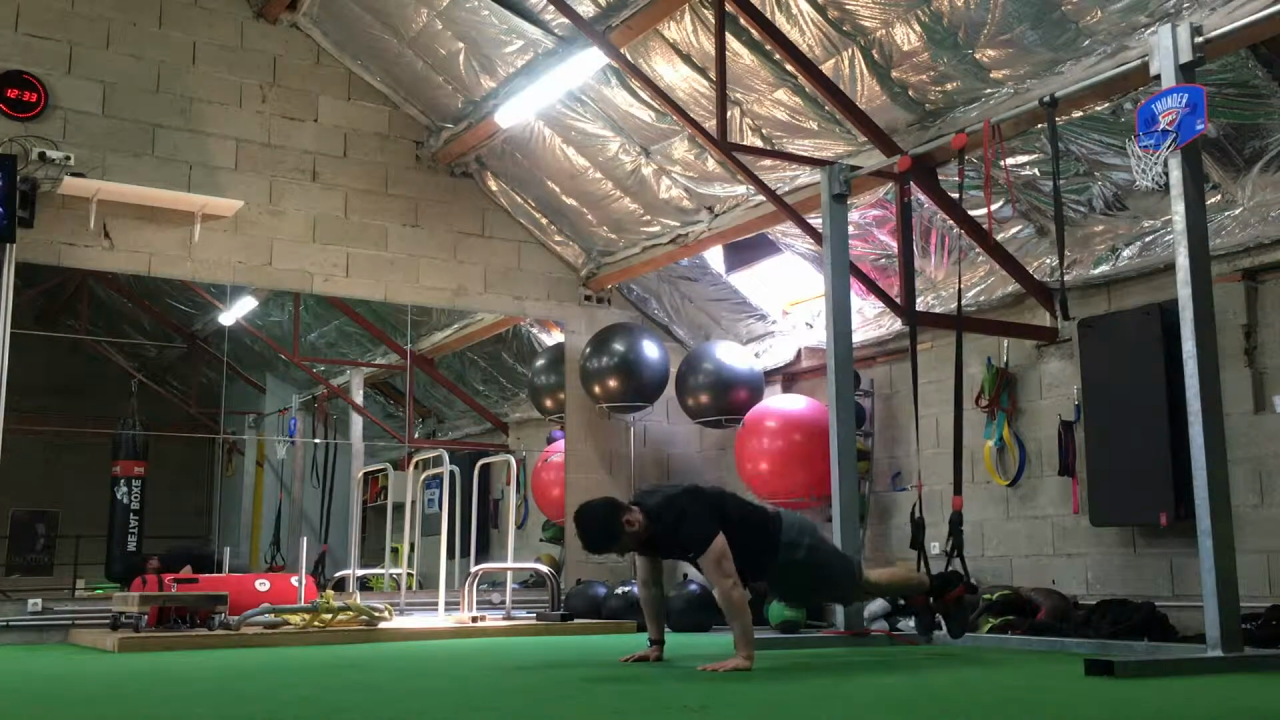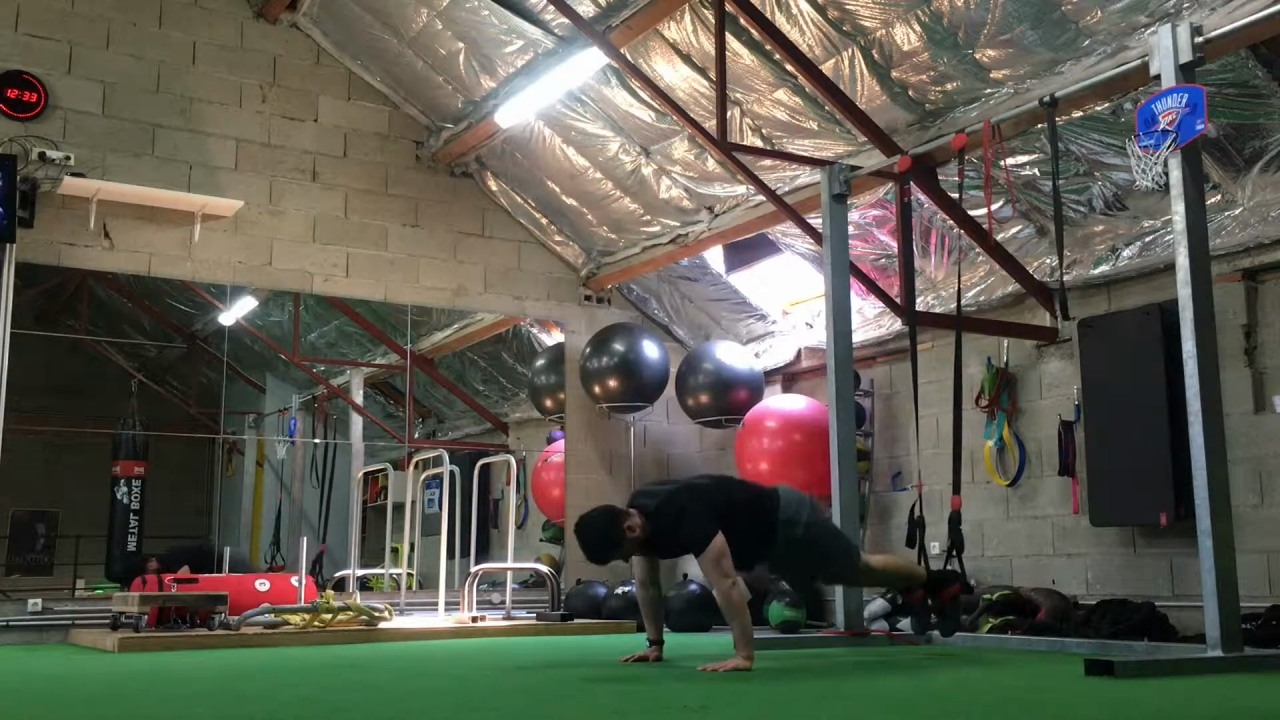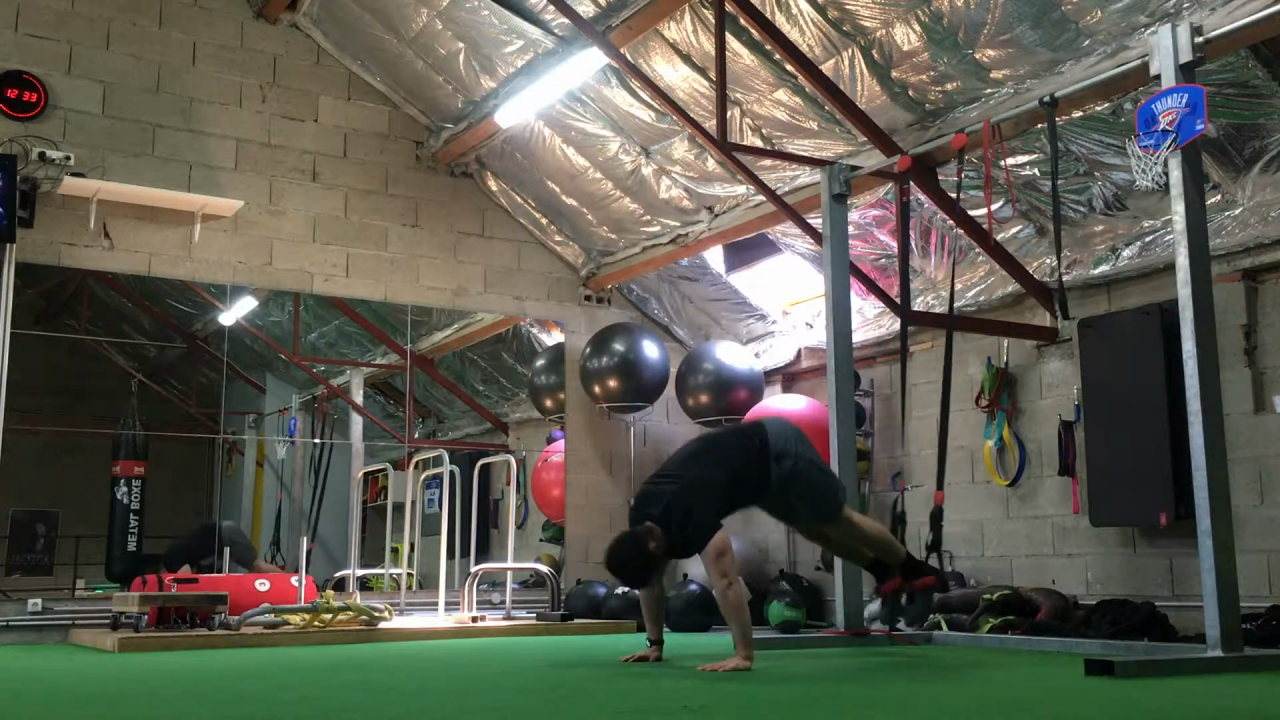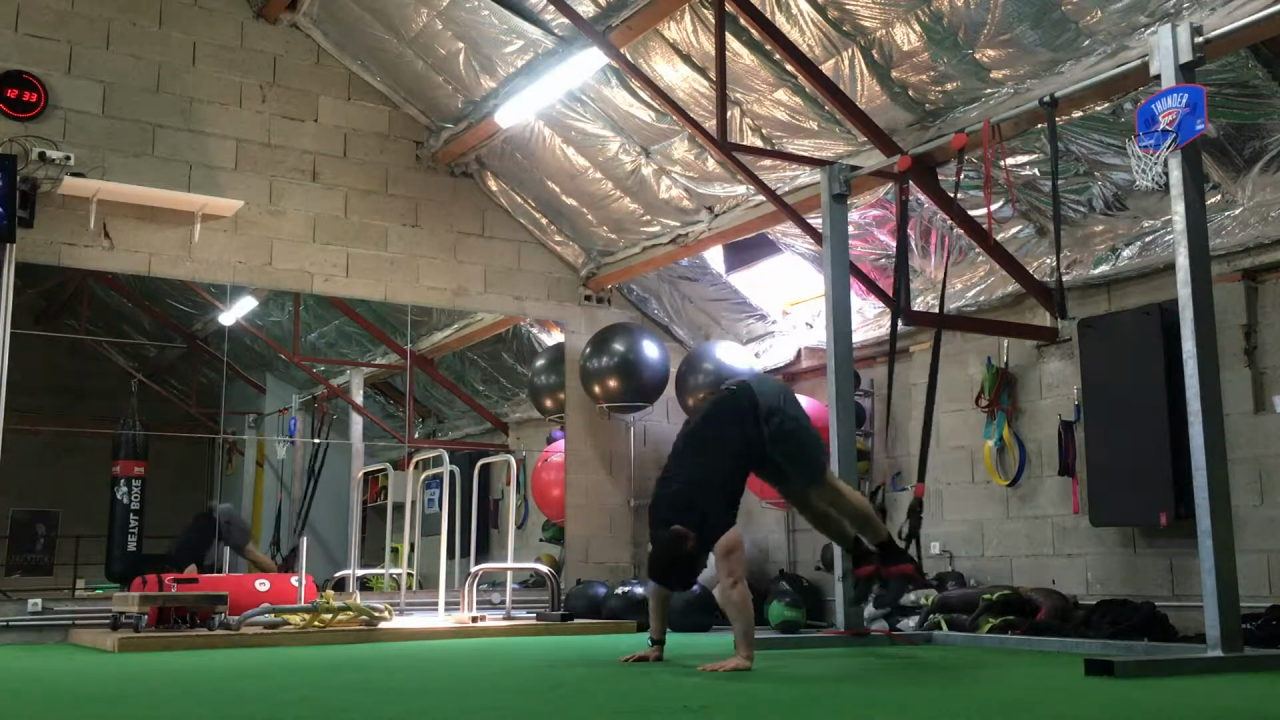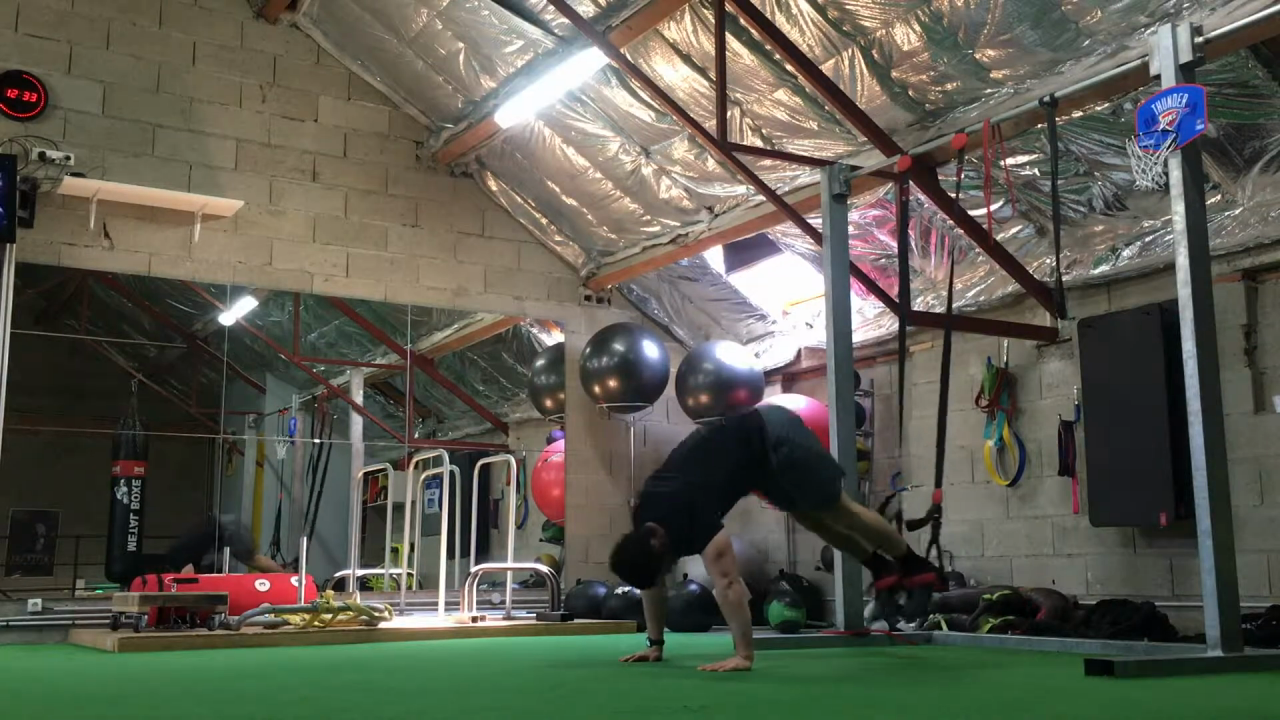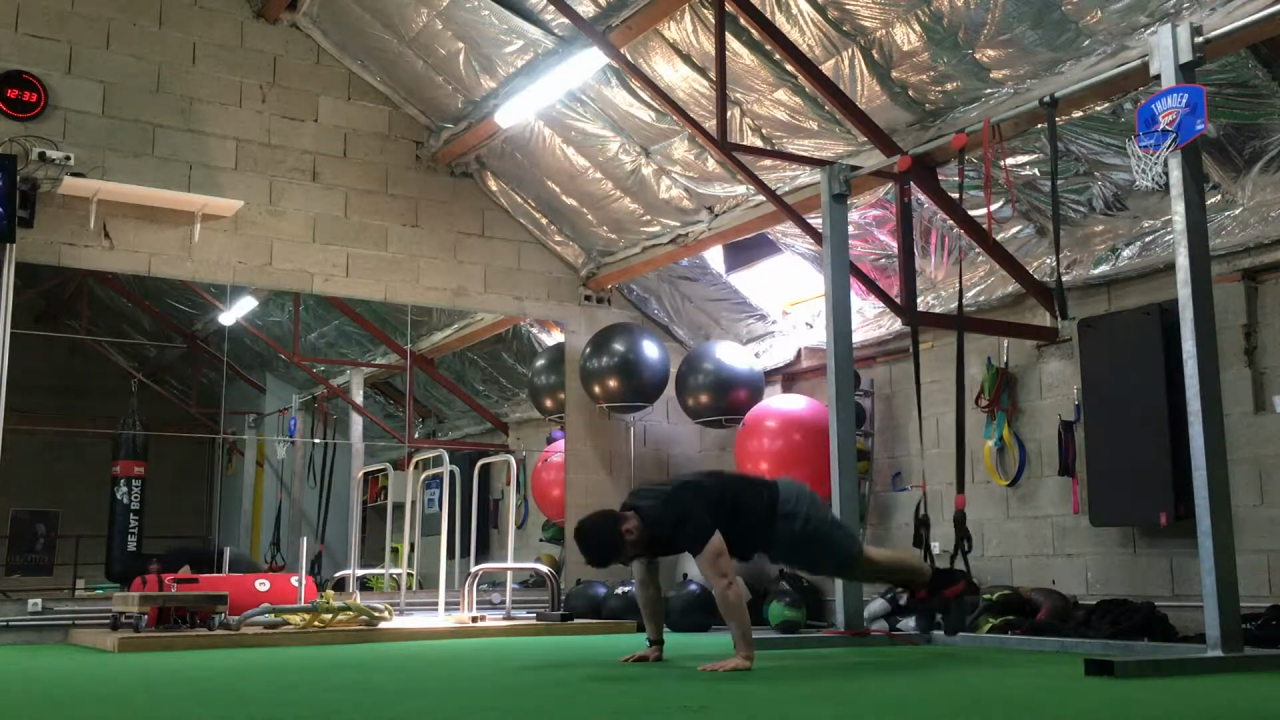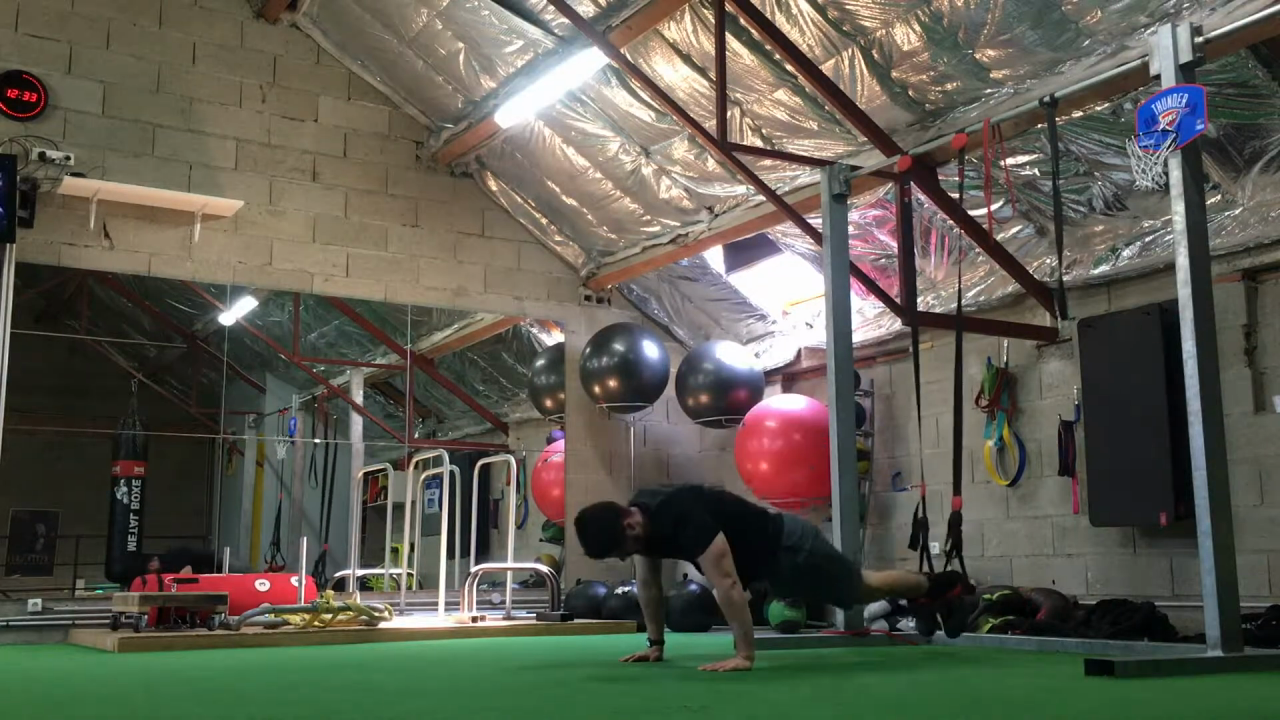
dt=0.2s
person 1, frame 1
left shoulder: (683, 513)
right shoulder: (643, 517)
left elbow: (727, 583)
right elbow: (649, 584)
left wrist: (744, 655)
right wrist: (656, 644)
left hip: (786, 543)
right hip: (769, 558)
left knee: (858, 583)
right knee: (850, 586)
left ankle: (943, 586)
right ankle: (918, 593)
person 1, frame 2
left shoulder: (682, 514)
right shoulder: (639, 516)
left elbow: (727, 582)
right elbow: (648, 583)
left wrist: (743, 654)
right wrist: (655, 643)
left hip: (786, 520)
right hip: (766, 537)
left knee: (857, 568)
right knee: (843, 574)
left ankle: (940, 582)
right ankle: (913, 589)
person 1, frame 3
left shoulder: (689, 513)
right shoulder: (644, 517)
left elbow: (725, 582)
right elbow: (651, 583)
left wrist: (743, 656)
right wrist: (654, 645)
left hip: (778, 447)
right hip: (759, 463)
left knee: (836, 521)
right knee: (810, 526)
left ankle: (913, 570)
right ankle: (886, 574)
person 1, frame 4
left shoulder: (705, 509)
right shoulder: (664, 515)
left elbow: (731, 582)
right elbow: (660, 582)
left wrist: (744, 655)
right wrist: (656, 644)
left hip: (765, 405)
right hip: (740, 406)
left knee: (824, 489)
right knee: (798, 496)
left ankle: (892, 555)
right ankle: (863, 556)
person 1, frame 5
left shoulder: (691, 508)
right shoulder: (647, 515)
left elbow: (726, 582)
right elbow: (652, 579)
left wrist: (742, 654)
right wrist: (655, 642)
left hip: (773, 432)
right hip: (753, 443)
left knee: (836, 509)
right knee: (809, 515)
left ankle: (914, 565)
right ankle: (883, 569)
person 1, frame 6
left shoulder: (679, 513)
right shoulder: (638, 516)
left elbow: (724, 582)
right elbow: (646, 581)
left wrist: (744, 654)
right wrist: (654, 643)
left hip: (785, 512)
right hip: (768, 521)
left knee: (857, 561)
right knee: (843, 567)
left ankle: (944, 580)
right ankle: (918, 588)
person 1, frame 7
left shoulder: (681, 514)
right shoulder: (641, 515)
left elbow: (727, 582)
right elbow: (648, 582)
left wrist: (745, 654)
right wrist: (656, 644)
left hip: (787, 546)
right hip: (769, 557)
left knee: (858, 589)
right knee: (848, 590)
left ankle: (942, 585)
right ankle: (918, 594)
